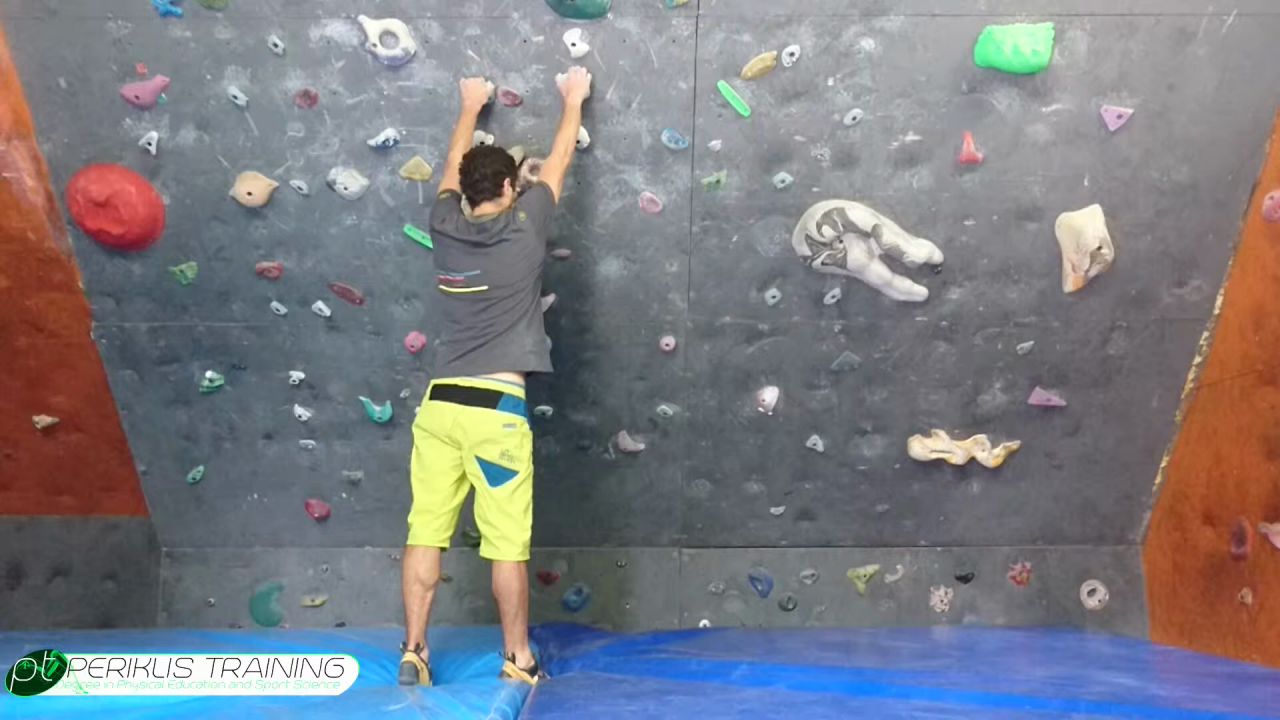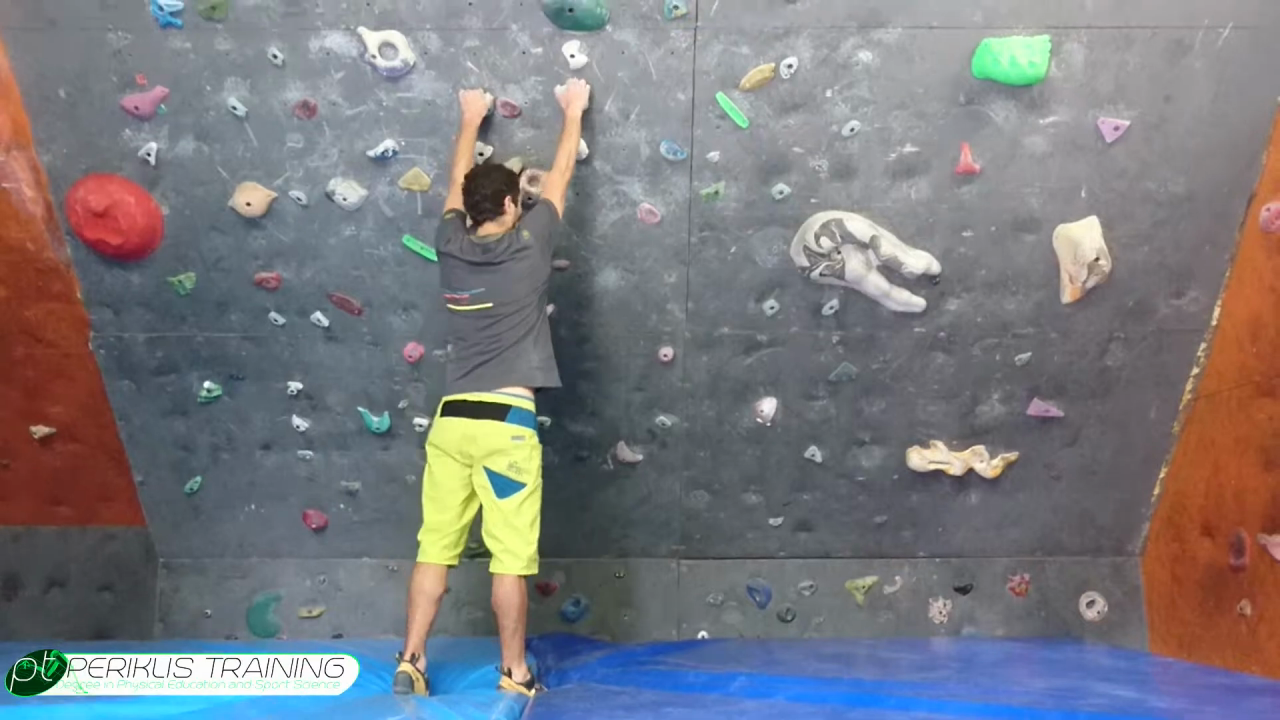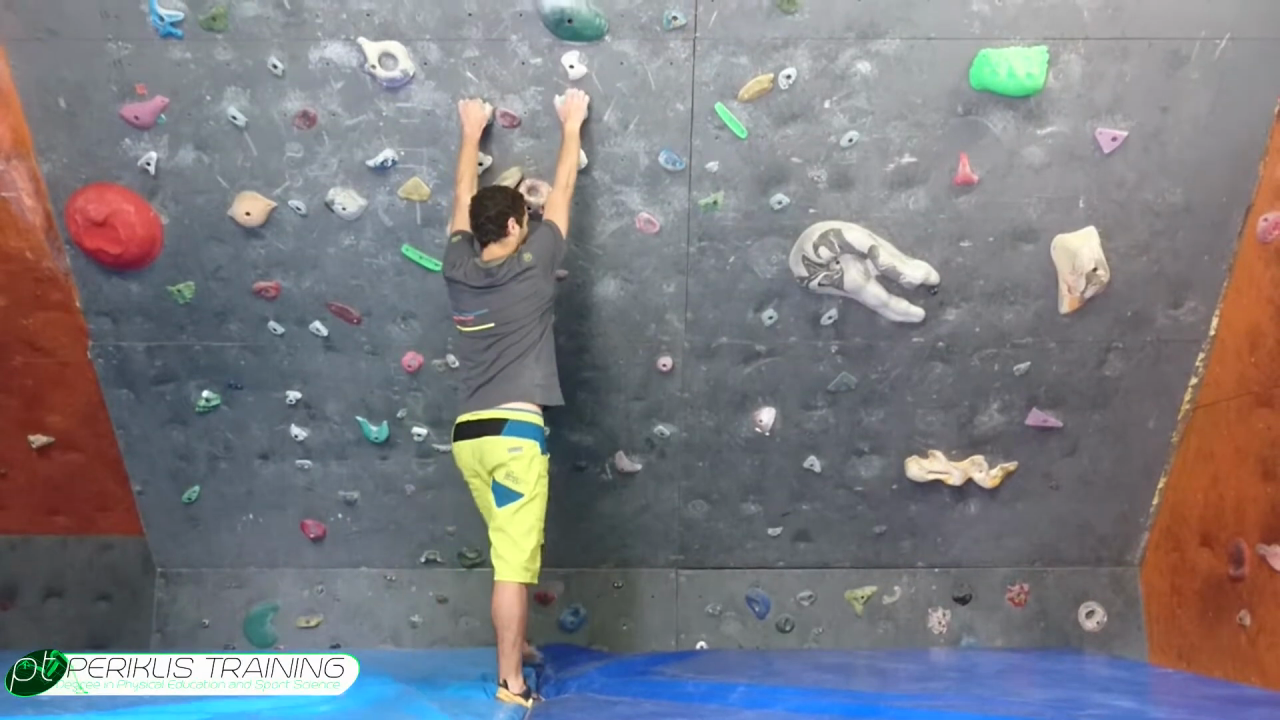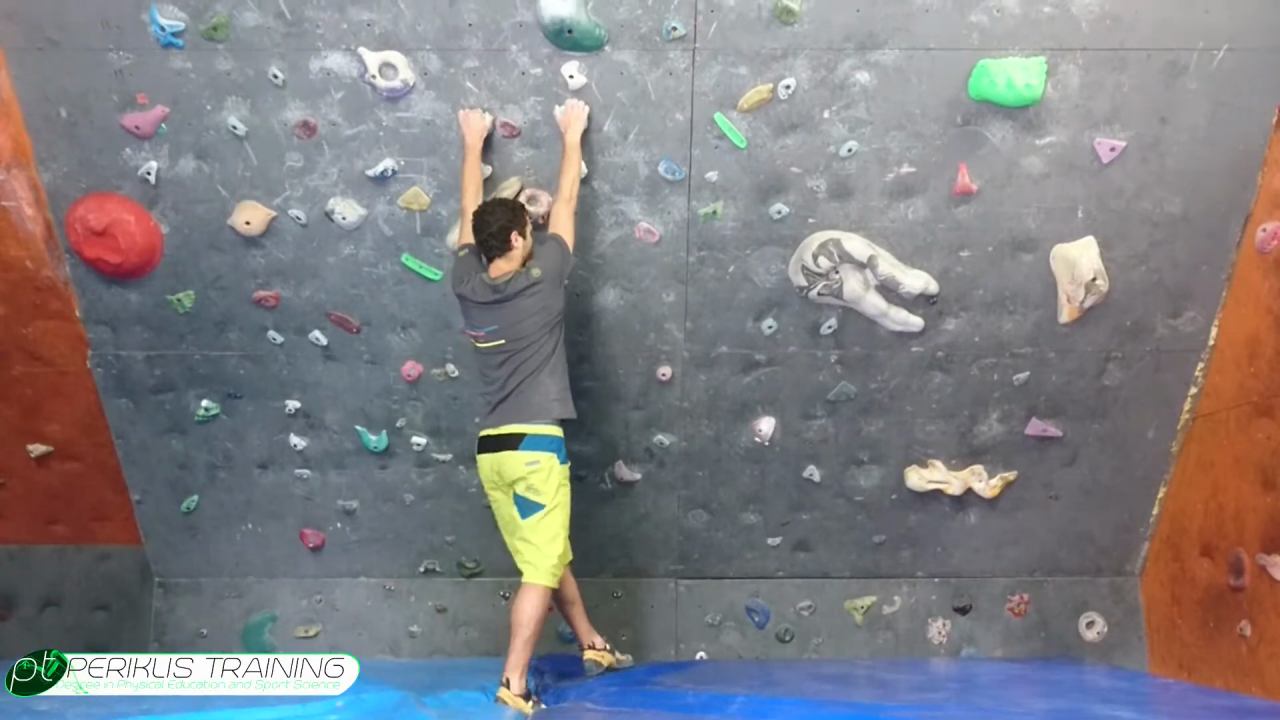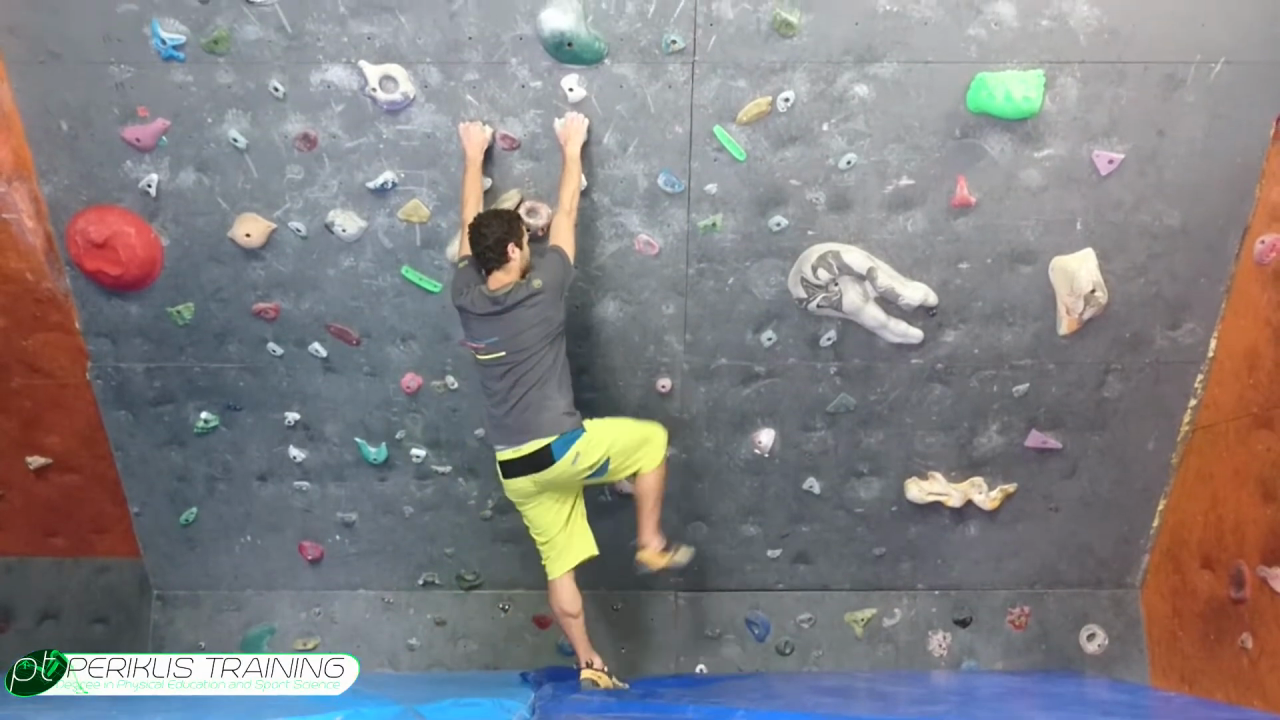
dt=0.5s
person 1, frame 1
left shoulder: (445, 228)
right shoulder: (523, 228)
left elbow: (454, 168)
right elbow: (557, 162)
left wrist: (470, 107)
right wrist: (573, 100)
left hip: (440, 403)
right hip: (495, 406)
left knee: (427, 532)
right knee: (507, 540)
left ankle: (413, 651)
right ankle: (518, 656)
person 1, frame 2
left shoulder: (451, 247)
right shoulder: (529, 246)
left elbow: (459, 182)
right elbow: (560, 177)
left wrist: (471, 119)
right wrist: (573, 113)
left hip: (452, 419)
right hip: (507, 418)
left knee: (436, 546)
right knee: (511, 555)
left ankle: (410, 660)
right ankle: (514, 671)
person 1, frame 3
left shoulder: (457, 269)
right shoulder: (532, 266)
left elbow: (464, 200)
right elbow: (562, 194)
left wrist: (472, 131)
right wrist: (571, 127)
left hip: (467, 433)
right hip: (515, 431)
left knee: (520, 542)
right knee: (514, 562)
left ankle: (510, 645)
right ankle: (511, 684)
person 1, frame 4
left shoulder: (466, 284)
right shoulder: (542, 280)
left elbow: (470, 212)
right elbow: (565, 205)
left wrist: (473, 142)
right wrist: (572, 136)
left hip: (490, 449)
right hip: (534, 446)
left knee: (553, 556)
right knee: (540, 571)
left ankle: (592, 645)
person 1, frame 5
left shoulder: (463, 297)
right shoulder: (542, 290)
left elbow: (473, 227)
right elbow: (565, 217)
left wrist: (475, 155)
right wrist: (572, 149)
left hip: (513, 465)
right hip: (564, 446)
left knee: (562, 562)
right knee: (651, 444)
left ankle: (590, 664)
right ankle: (652, 545)
